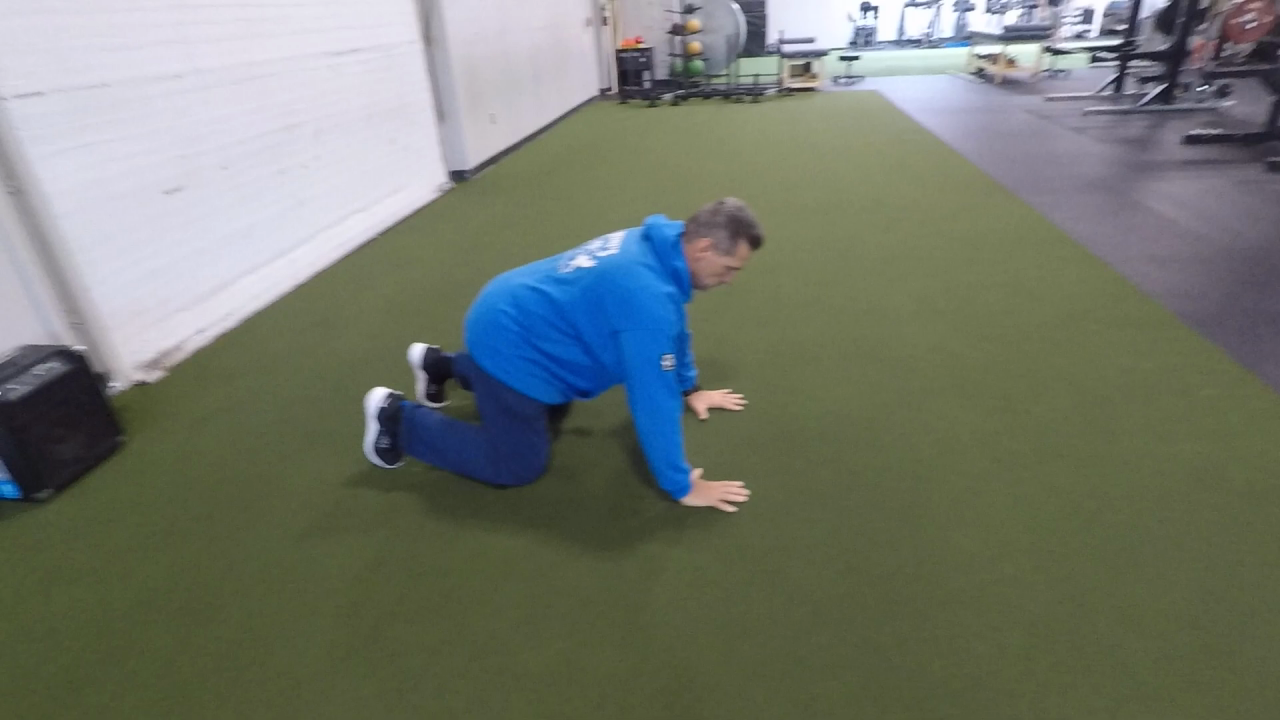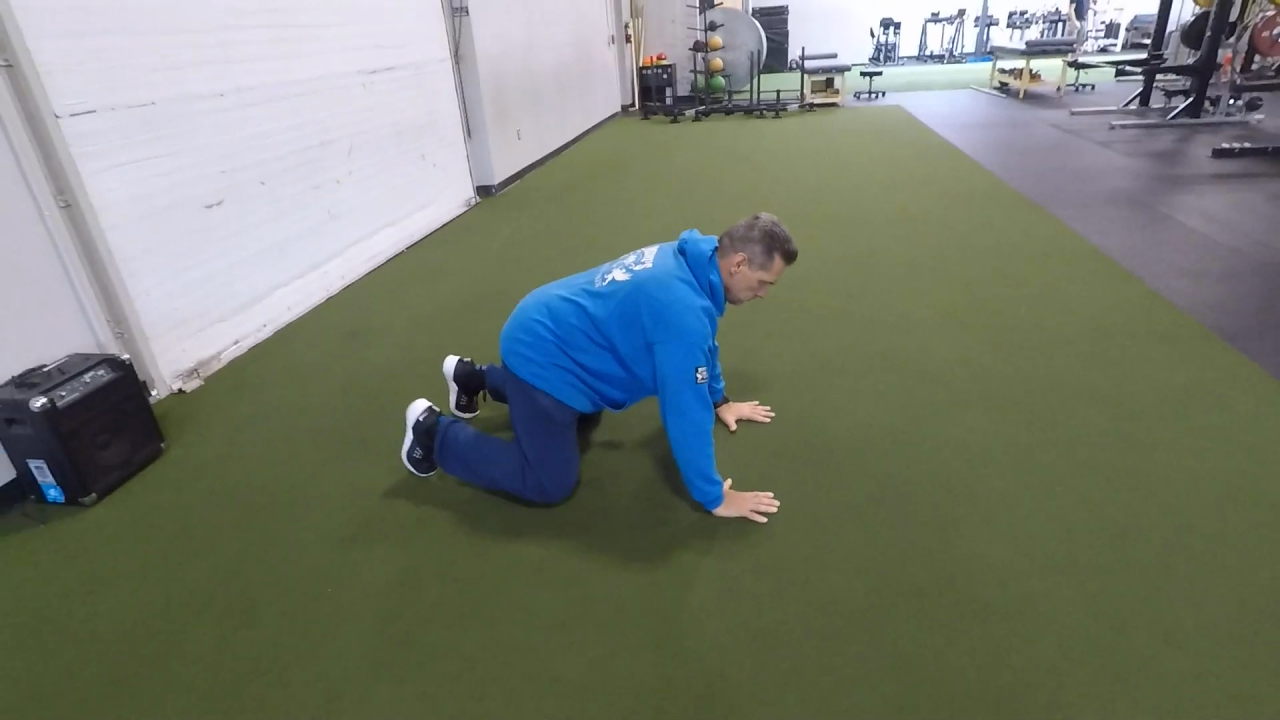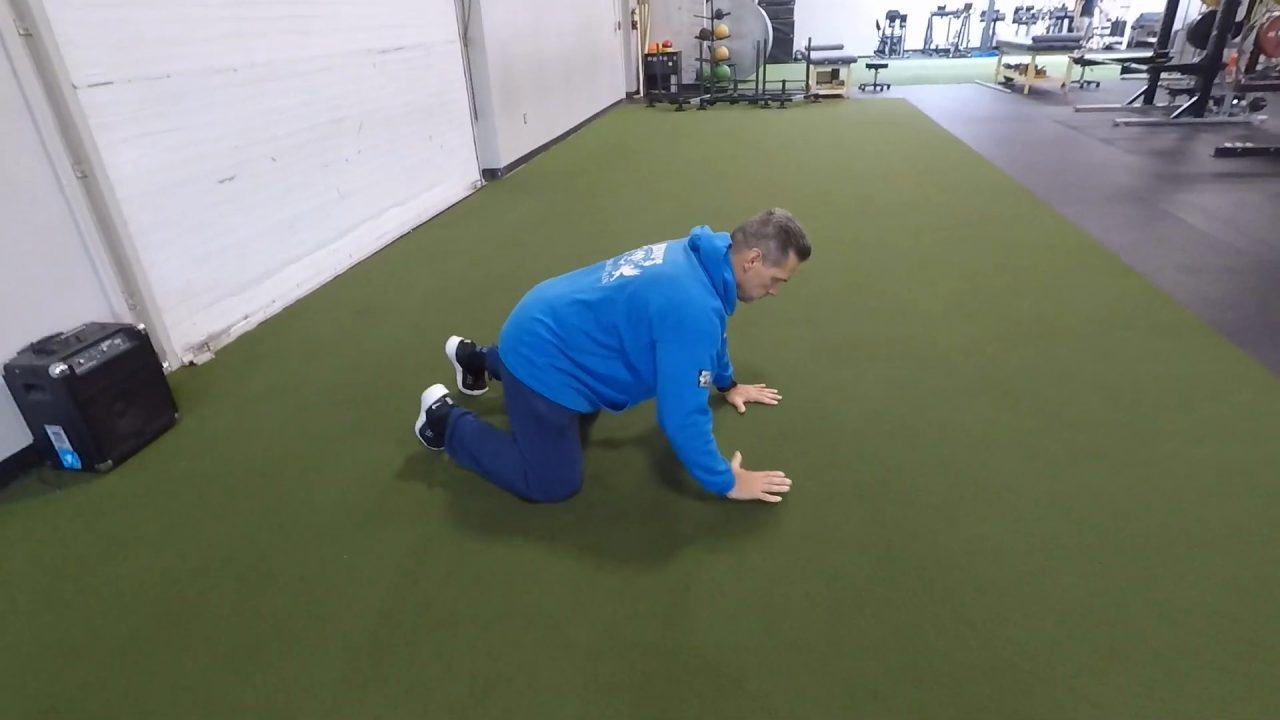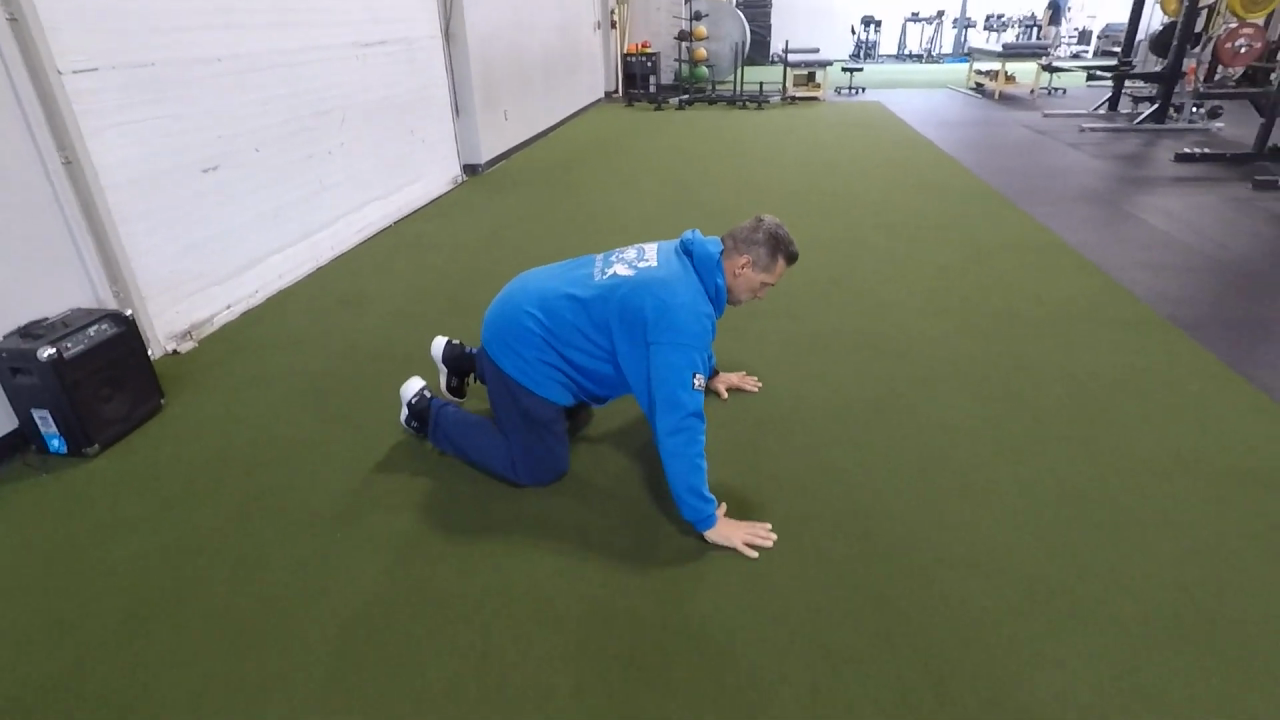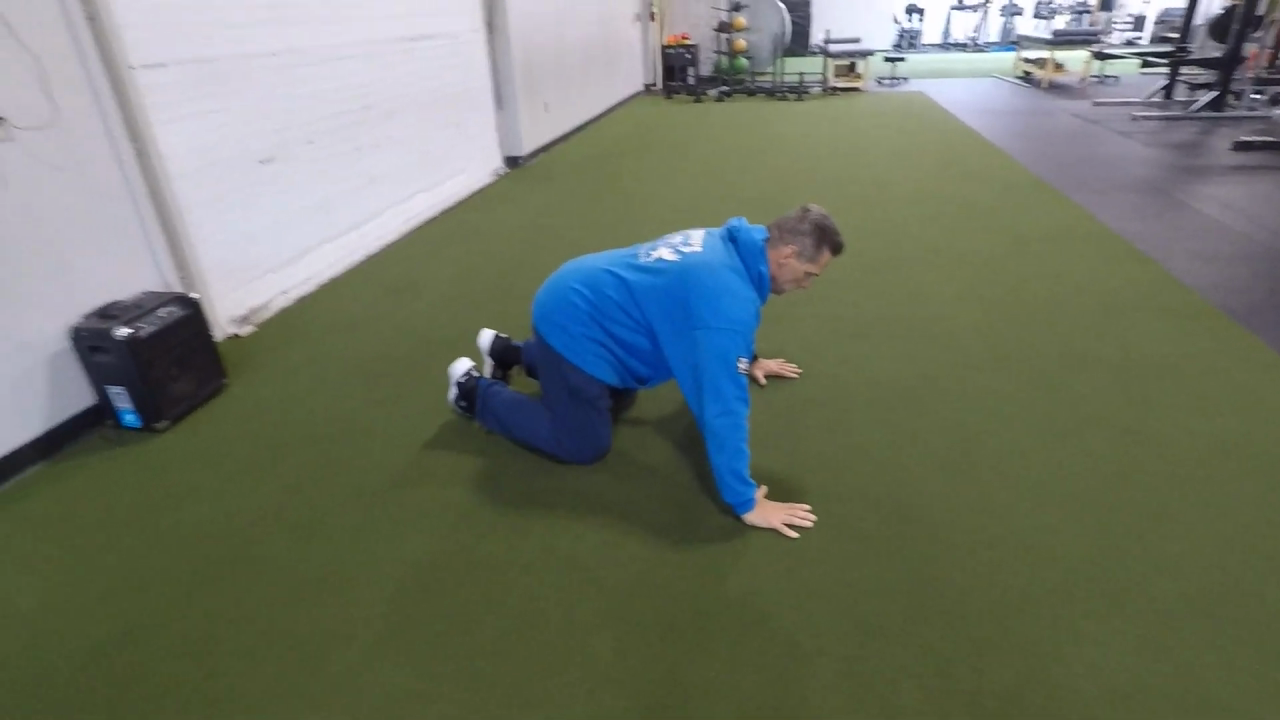
dt=0.4s
person 1, frame 1
left shoulder: (658, 246)
right shoulder: (648, 296)
left elbow: (673, 331)
right elbow: (655, 399)
left wrist: (689, 388)
right wrist: (682, 486)
left hip: (512, 316)
right hip: (507, 343)
left knee: (554, 410)
right knee: (522, 465)
left ankle: (443, 365)
right ankle: (399, 419)
person 1, frame 2
left shoulder: (693, 260)
right shoulder: (683, 309)
left elbow: (703, 344)
right elbow: (687, 412)
left wrist: (719, 400)
right wrist: (714, 497)
left hip: (546, 330)
right hip: (542, 356)
left knee: (583, 418)
right knee: (550, 483)
left ankle: (475, 377)
right ankle: (433, 433)
person 1, frame 3
left shoulder: (698, 256)
right shoulder: (691, 308)
right elbow: (684, 416)
left wrist: (726, 383)
right wrist: (727, 482)
left hip: (542, 326)
right hip: (541, 360)
left knee: (581, 414)
right knee: (553, 484)
left ankle: (478, 359)
right ankle: (445, 421)
person 1, frame 4
left shoulder: (687, 258)
right shoulder: (685, 311)
right elbow: (678, 422)
left wrist: (706, 373)
right wrist: (706, 520)
left hip: (526, 311)
right hip: (525, 344)
left knee: (573, 414)
right knee: (542, 467)
left ankle: (466, 360)
right ankle: (427, 411)
person 1, frame 5
left shoulder: (731, 246)
right shoulder: (730, 298)
right elbow: (723, 406)
left wrist: (748, 360)
right wrist: (745, 502)
left hip: (579, 297)
right hip: (574, 324)
left knee: (616, 399)
right knee: (583, 445)
left ankle: (509, 352)
right ankle: (476, 390)
